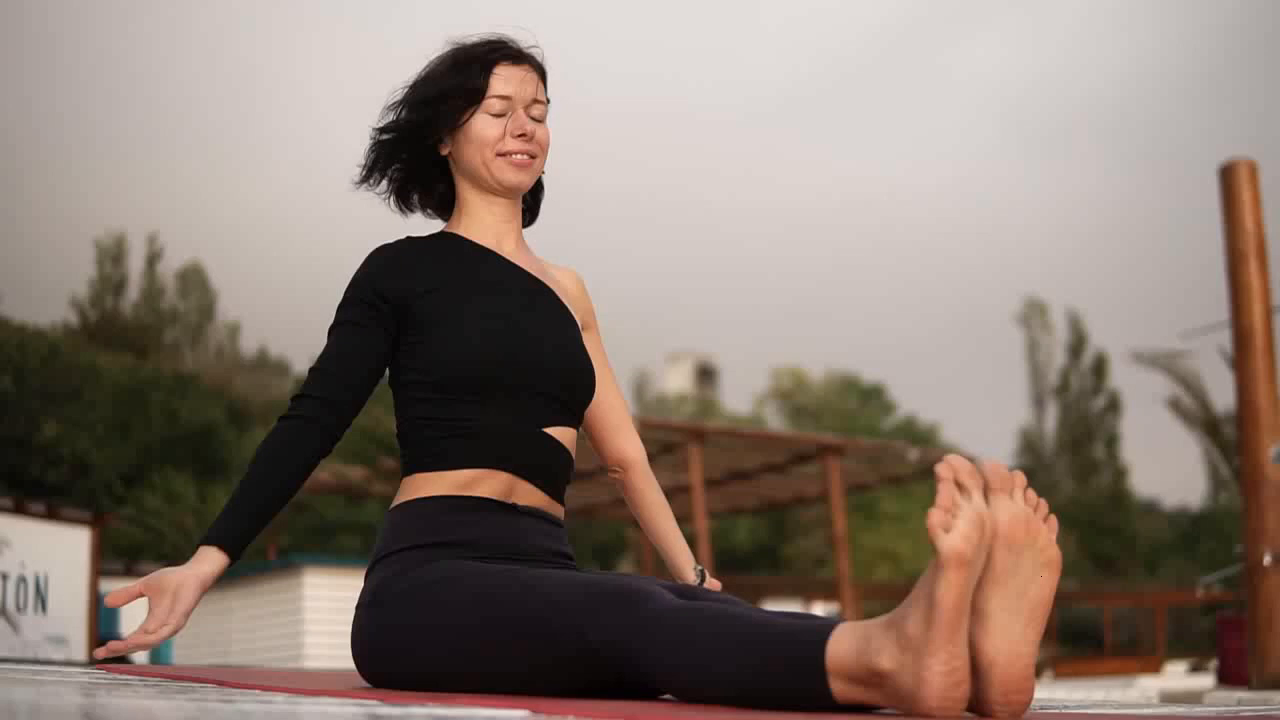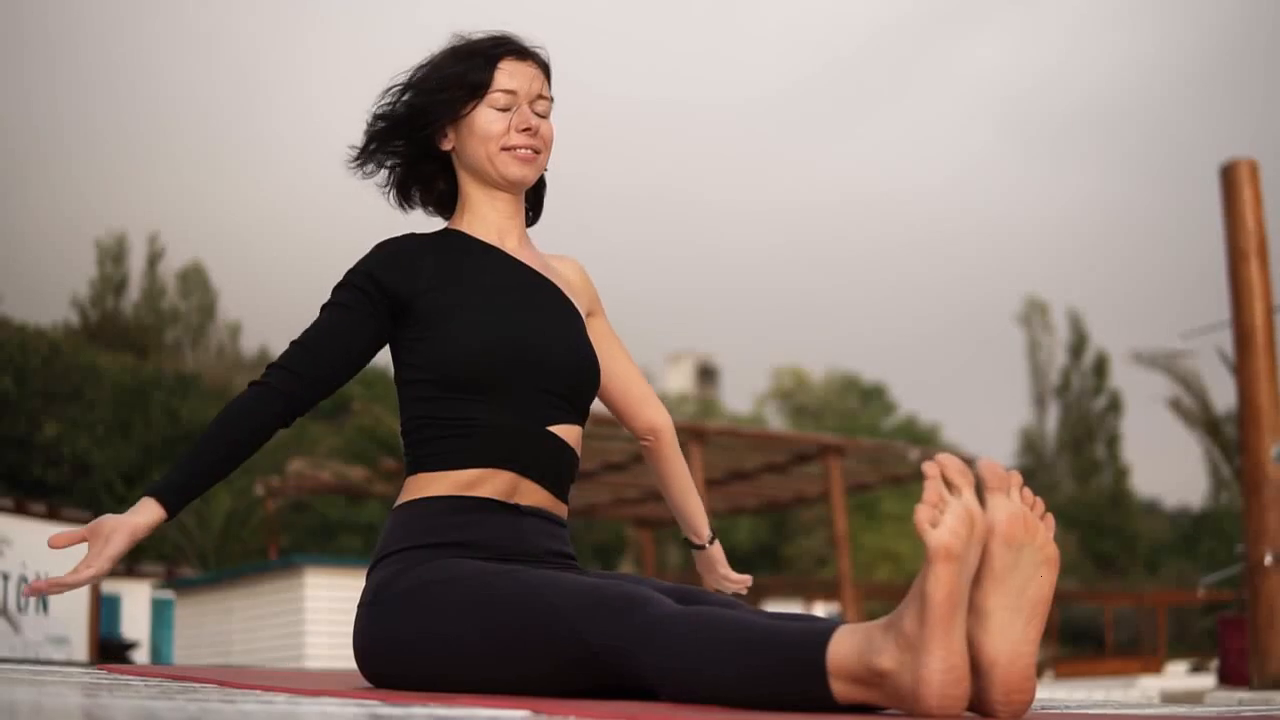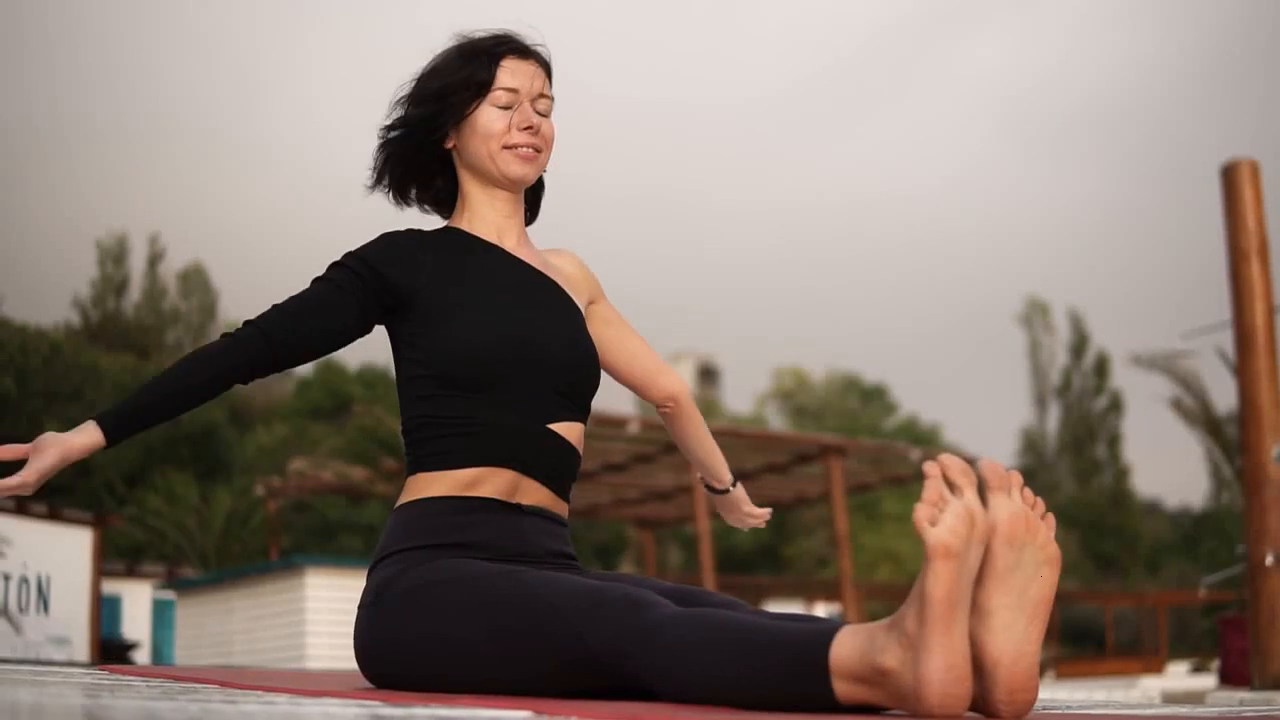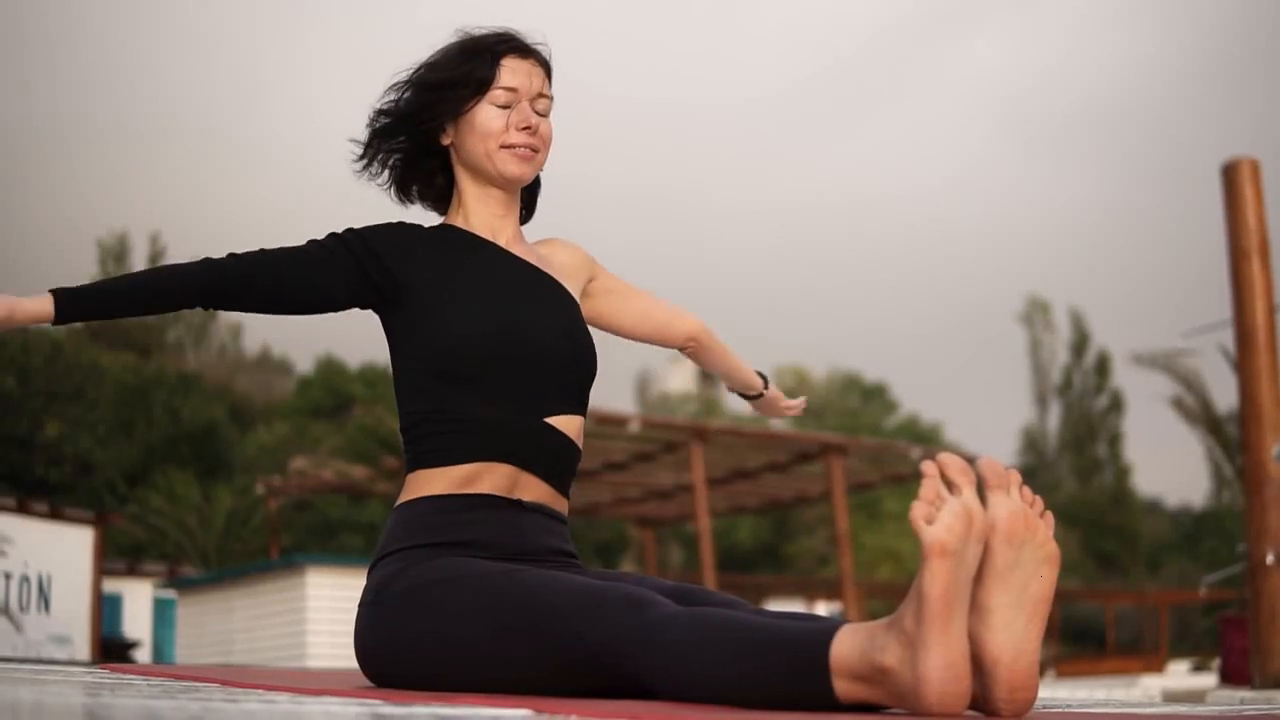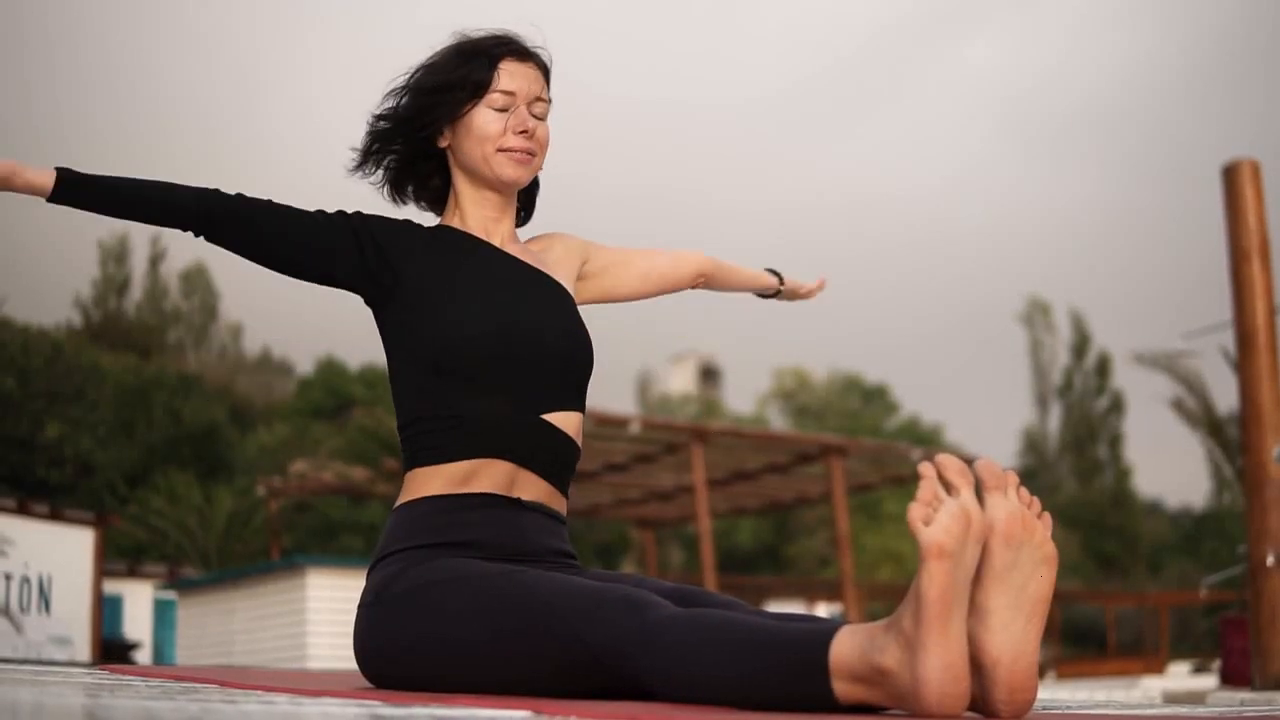
dt=0.3s
person 1, frame 1
left shoulder: (563, 289)
right shoulder: (405, 270)
left elbow: (621, 447)
right elbow: (313, 420)
left wrist: (688, 574)
right wrist: (207, 560)
left hip: (543, 567)
right hip: (430, 578)
left knee: (707, 618)
right knee: (634, 622)
person 1, frame 2
left shoulder: (566, 281)
right shoulder: (407, 268)
left elbow: (649, 421)
right elbow: (280, 392)
left wrist: (707, 547)
right wrist: (146, 515)
left hip: (546, 568)
right hip: (433, 578)
left knee: (699, 617)
right knee: (637, 625)
person 1, frame 3
left shoulder: (567, 278)
right shoulder: (407, 264)
left elbow: (669, 389)
right elbow: (250, 350)
left wrist: (725, 489)
right wrist: (88, 431)
left hip: (546, 567)
right hip: (434, 578)
left knee: (708, 617)
right knee: (640, 626)
person 1, frame 4
left shoulder: (564, 268)
right shoulder: (400, 256)
left elbow: (688, 331)
right elbow: (224, 282)
left wrist: (754, 387)
left hip: (545, 566)
right hip: (434, 575)
left knee: (713, 615)
right knee: (640, 623)
person 1, frame 5
left shoulder: (557, 262)
right shoulder: (394, 254)
left elbow: (690, 263)
right elbow: (224, 217)
left wrist: (769, 277)
left hip: (544, 565)
right hip: (433, 578)
left knee: (710, 616)
right knee: (641, 629)
